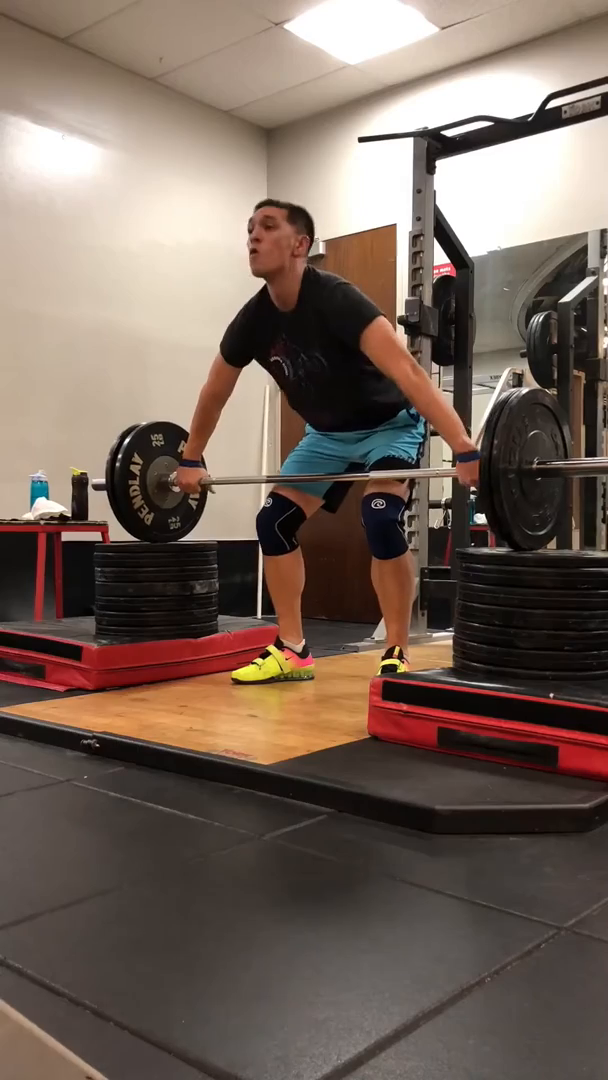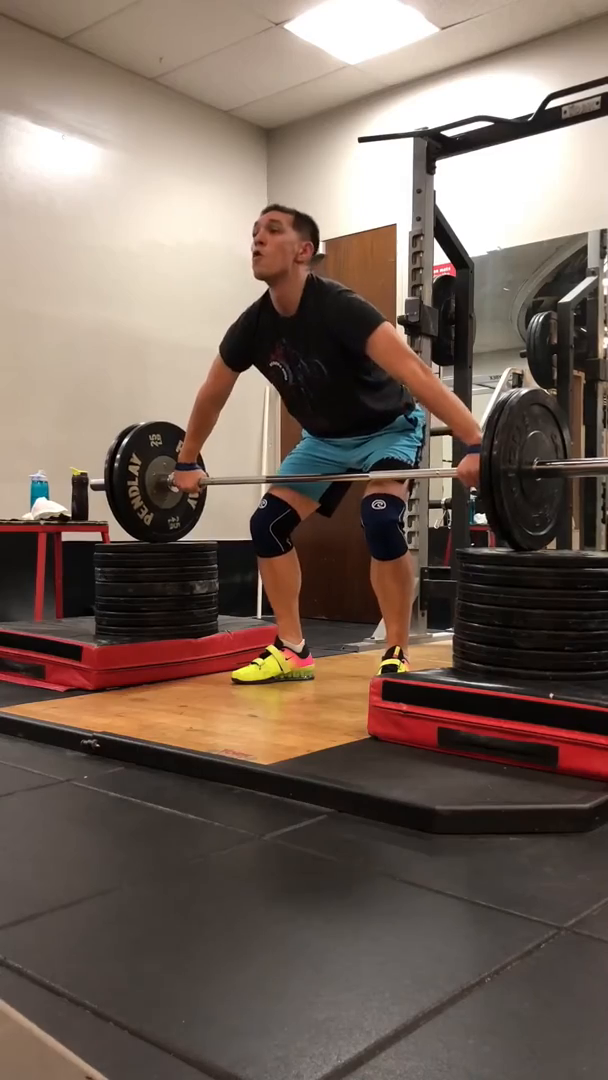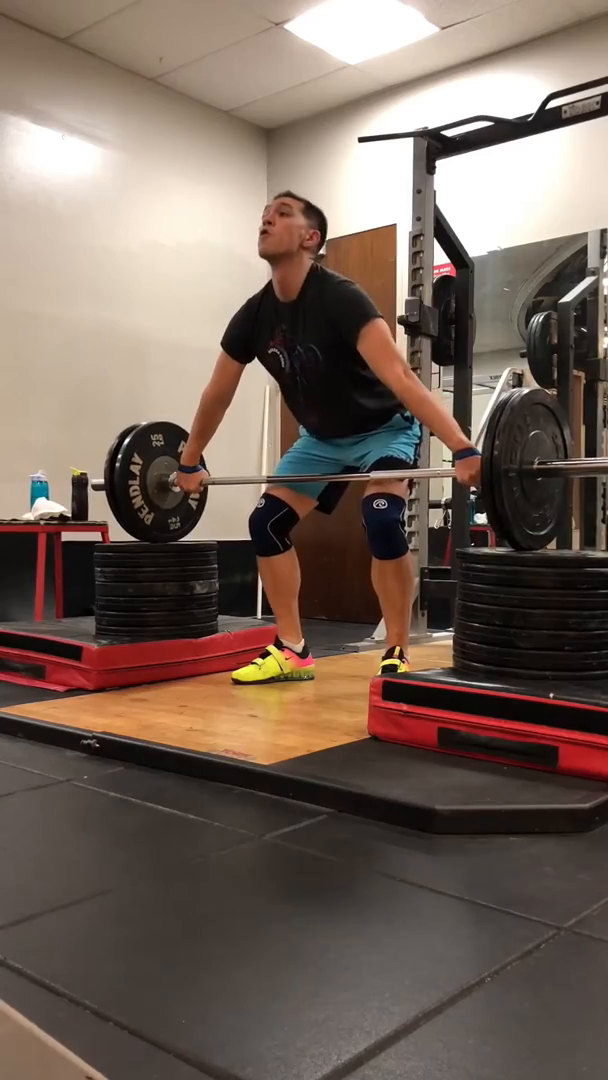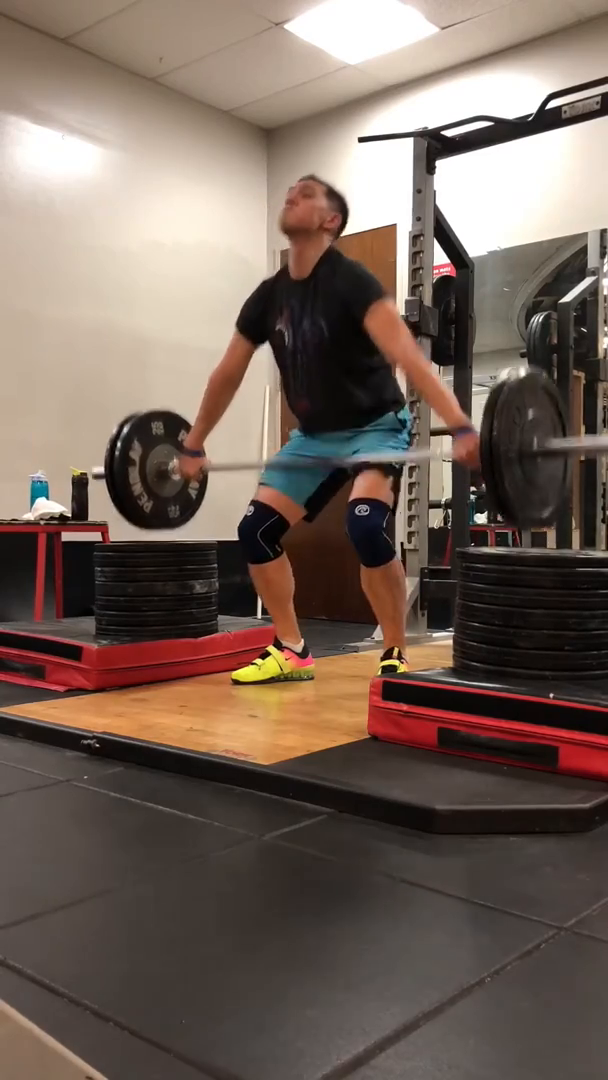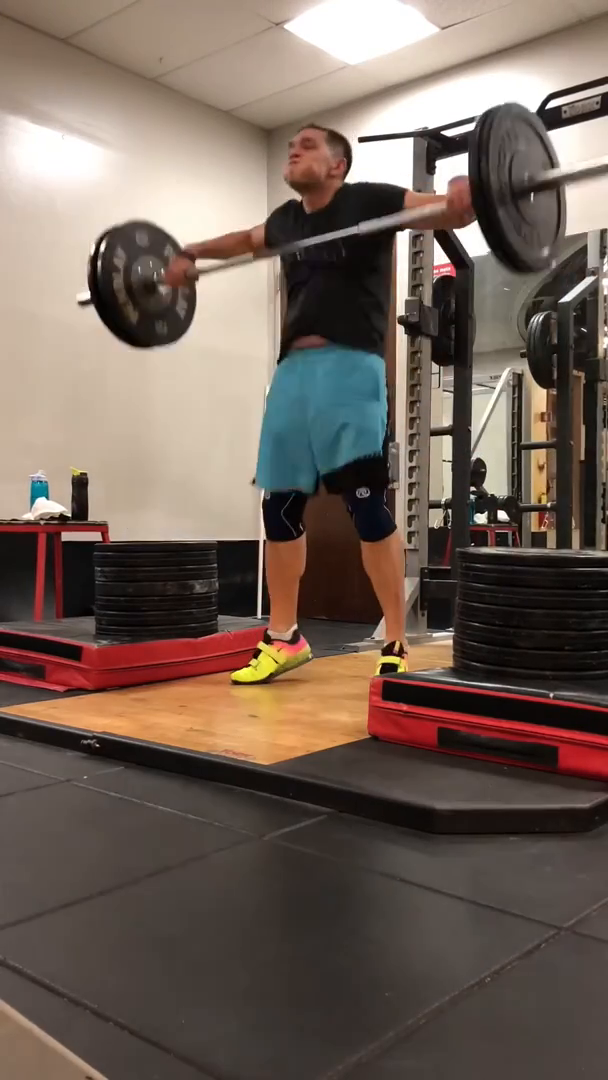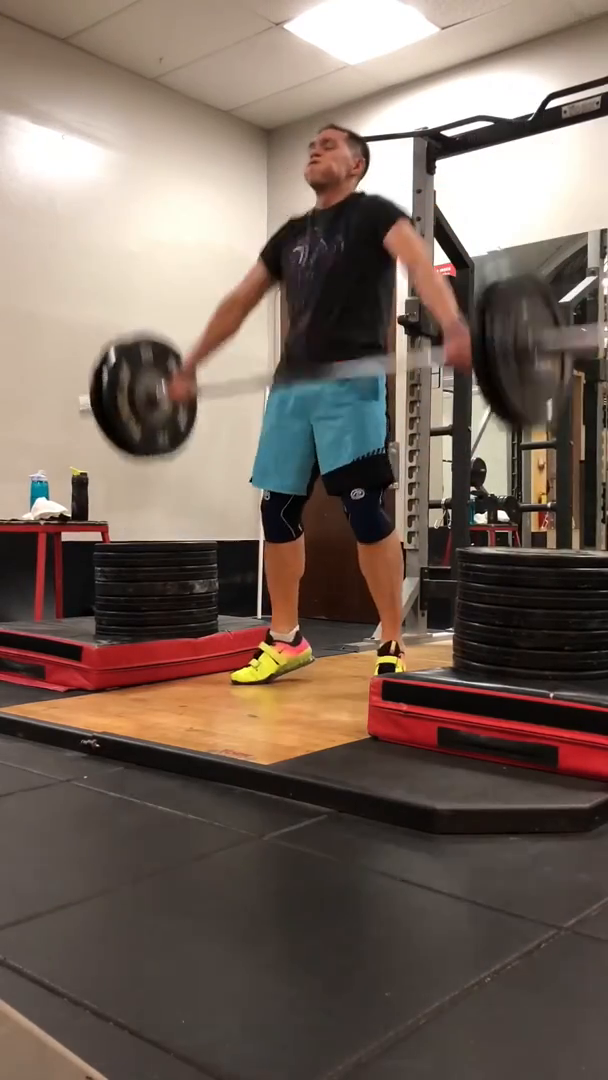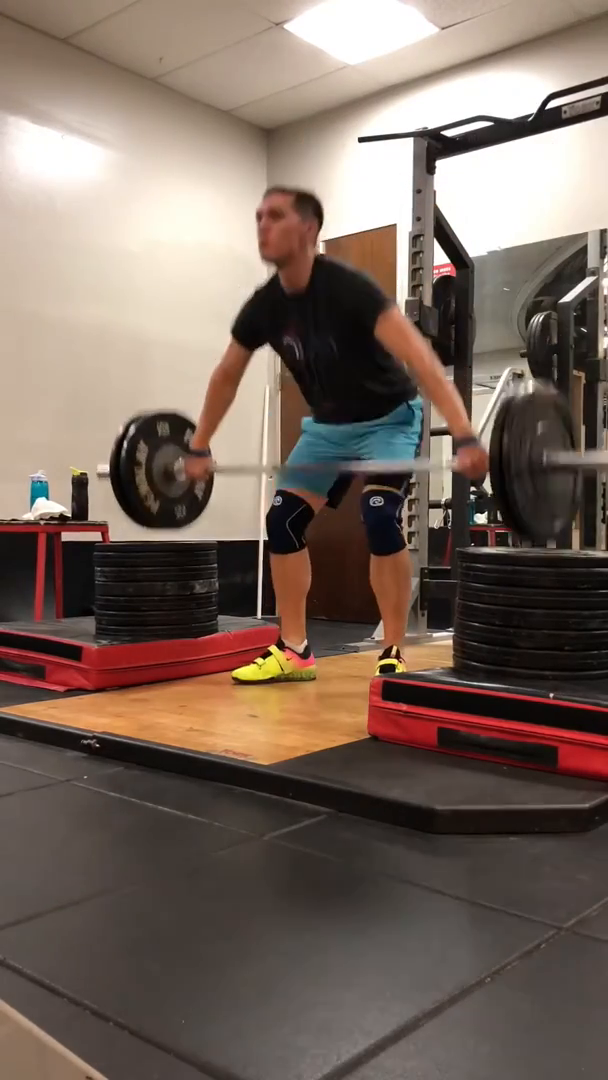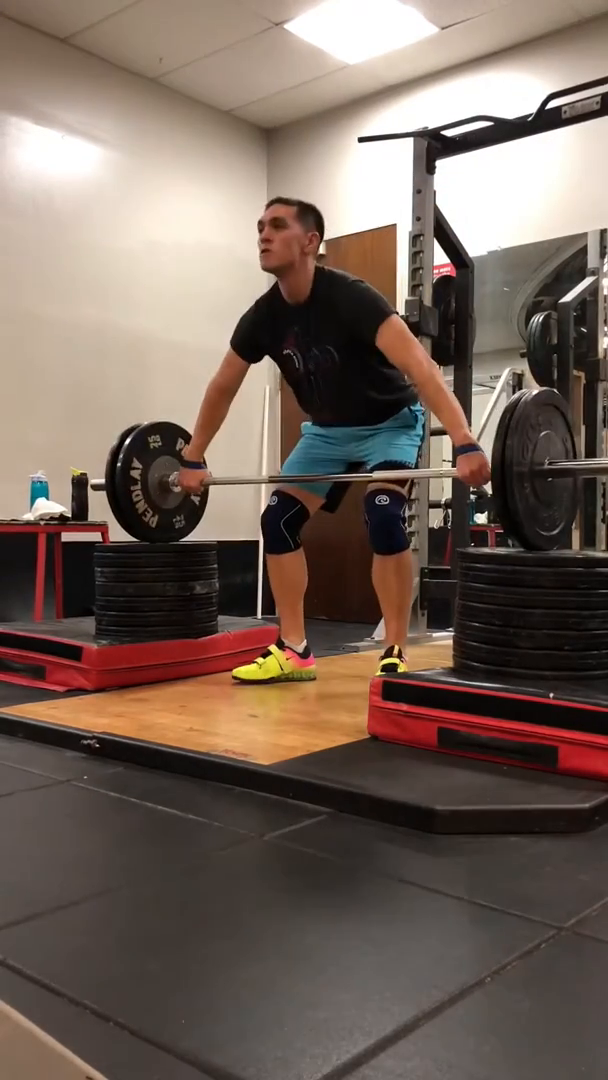
dt=0.4s
person 1, frame 1
left shoulder: (336, 300)
right shoulder: (252, 322)
left elbow: (407, 372)
right elbow: (215, 393)
left wrist: (466, 453)
right wrist: (191, 460)
left hip: (388, 425)
right hip: (328, 431)
left knee: (380, 520)
right knee: (275, 520)
left ankle: (397, 657)
right ankle: (292, 651)
person 1, frame 2
left shoulder: (339, 307)
right shoulder: (253, 326)
left elbow: (415, 372)
right elbow: (211, 396)
left wrist: (475, 446)
right wrist: (187, 463)
left hip: (387, 428)
right hip: (324, 437)
left knee: (380, 521)
right knee: (268, 522)
left ankle: (397, 657)
right ankle: (292, 651)
person 1, frame 3
left shoulder: (339, 298)
right shoulder: (254, 316)
left elbow: (399, 376)
right elbow: (217, 394)
left wrist: (464, 452)
right wrist: (189, 463)
left hip: (383, 428)
right hip: (322, 436)
left knee: (381, 521)
right knee: (267, 521)
left ankle: (397, 657)
right ankle: (291, 650)
person 1, frame 4
left shoulder: (350, 281)
right shoulder: (268, 297)
left elbow: (405, 352)
right elbow: (227, 375)
left wrist: (460, 427)
right wrist: (193, 446)
left hip: (373, 428)
right hip: (314, 434)
left knee: (365, 524)
right knee: (256, 527)
left ankle: (396, 657)
right ankle: (291, 650)
person 1, frame 5
left shoulder: (366, 202)
right shoulder: (287, 219)
left elbow: (450, 212)
right elbow: (246, 238)
left wrist: (462, 199)
right wrist: (188, 255)
left hip: (350, 367)
right hip: (294, 371)
left knee: (365, 500)
right knee: (279, 503)
left ankle: (395, 648)
right ankle: (284, 637)
person 1, frame 6
left shoulder: (372, 213)
right shoulder: (294, 232)
left elbow: (420, 262)
right elbow: (241, 301)
left wrist: (453, 329)
right wrist: (190, 365)
left hip: (350, 382)
right hip: (291, 384)
left knee: (362, 505)
right knee: (277, 507)
left ankle: (393, 649)
right ankle: (286, 639)
person 1, frame 7
left shoulder: (348, 288)
right shoulder: (264, 306)
left elbow: (418, 357)
right elbow: (226, 376)
left wrist: (464, 437)
right wrist: (199, 448)
left hip: (387, 418)
right hip: (328, 423)
left knee: (379, 516)
right knee: (282, 519)
left ankle: (393, 656)
right ankle: (293, 650)
person 1, frame 8
left shoulder: (350, 297)
right shoulder: (262, 317)
left elbow: (421, 367)
right elbow: (222, 389)
left wrist: (465, 444)
right wrist: (193, 459)
left hip: (388, 422)
right hip: (326, 428)
left knee: (383, 516)
right knee: (278, 518)
left ankle: (395, 656)
right ankle: (293, 651)
